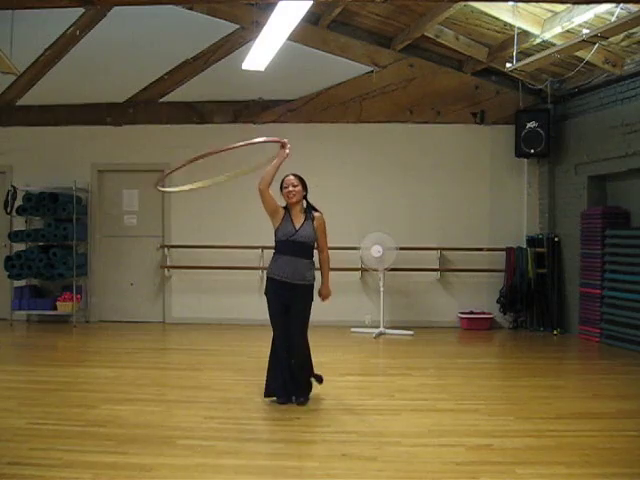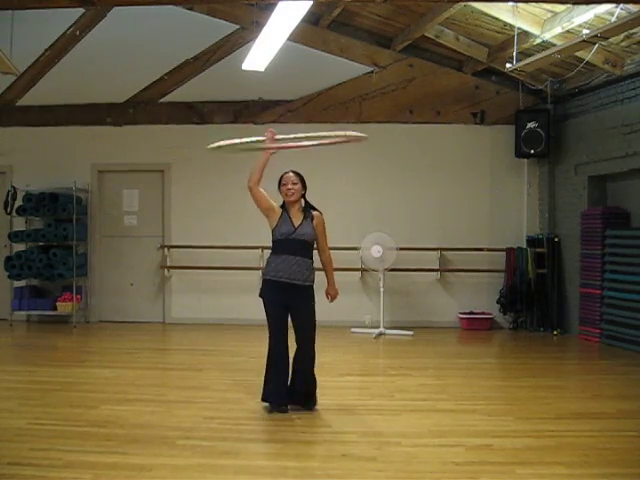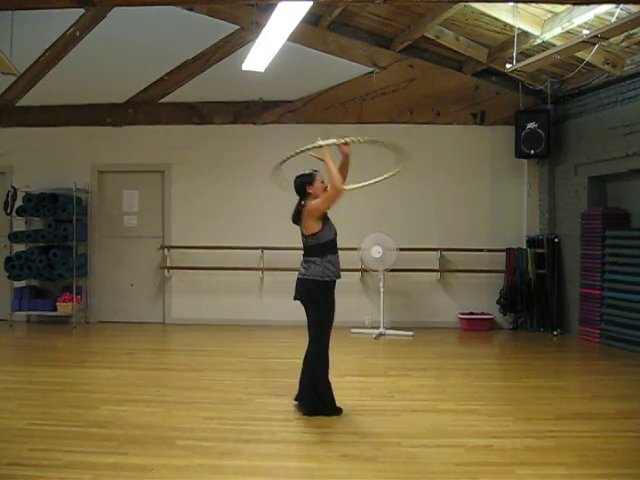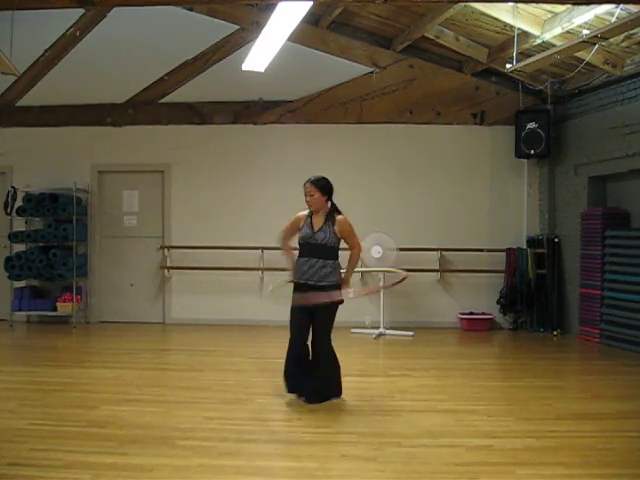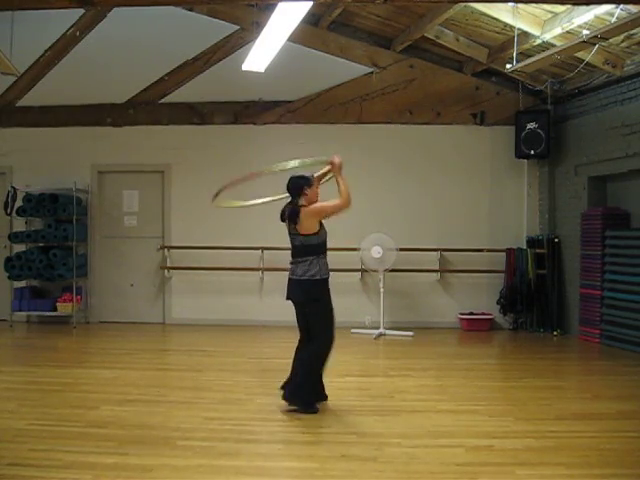
dt=1s
person 1, frame 1
left shoulder: (316, 218)
right shoulder: (278, 215)
left elbow: (323, 252)
right elbow: (262, 188)
left wrist: (325, 283)
right wrist: (280, 158)
left hip: (303, 287)
right hip: (277, 283)
left knee: (298, 336)
right knee: (281, 336)
left ankle: (301, 386)
right ankle: (282, 388)
person 1, frame 2
left shoulder: (315, 217)
right shoulder: (275, 214)
left elbow: (323, 251)
right elbow: (253, 185)
left wrist: (331, 282)
right wrist: (268, 153)
left hip: (303, 288)
right hip: (274, 285)
left knee: (306, 341)
right knee: (278, 340)
left ankle: (300, 395)
right ankle: (277, 397)
person 1, frame 3
left shoulder: (314, 209)
right shoulder: (311, 210)
left elbow: (337, 183)
right elbow: (337, 188)
left wrist: (344, 158)
right wrist: (327, 160)
left hip: (311, 283)
right hip: (318, 285)
left knee: (317, 340)
right knee: (319, 342)
left ankle: (309, 398)
right ankle: (317, 403)
person 1, frame 4
left shoulder: (340, 221)
right shoulder: (301, 218)
left elbow: (355, 247)
right elbow: (285, 236)
left wrist: (347, 275)
right wrist: (291, 262)
left hip: (328, 287)
right hip: (303, 286)
left knee: (321, 339)
right knee: (297, 336)
left ankle: (322, 388)
right ankle: (300, 383)
person 1, frame 5
left shoulder: (291, 211)
right shoulder: (312, 211)
left elbow: (301, 188)
right elbow: (344, 202)
left wrist: (327, 172)
right wrist: (338, 173)
left hip: (298, 283)
right hip: (314, 284)
left knee: (309, 337)
right knee: (323, 338)
left ankle: (304, 392)
right ankle: (296, 392)
